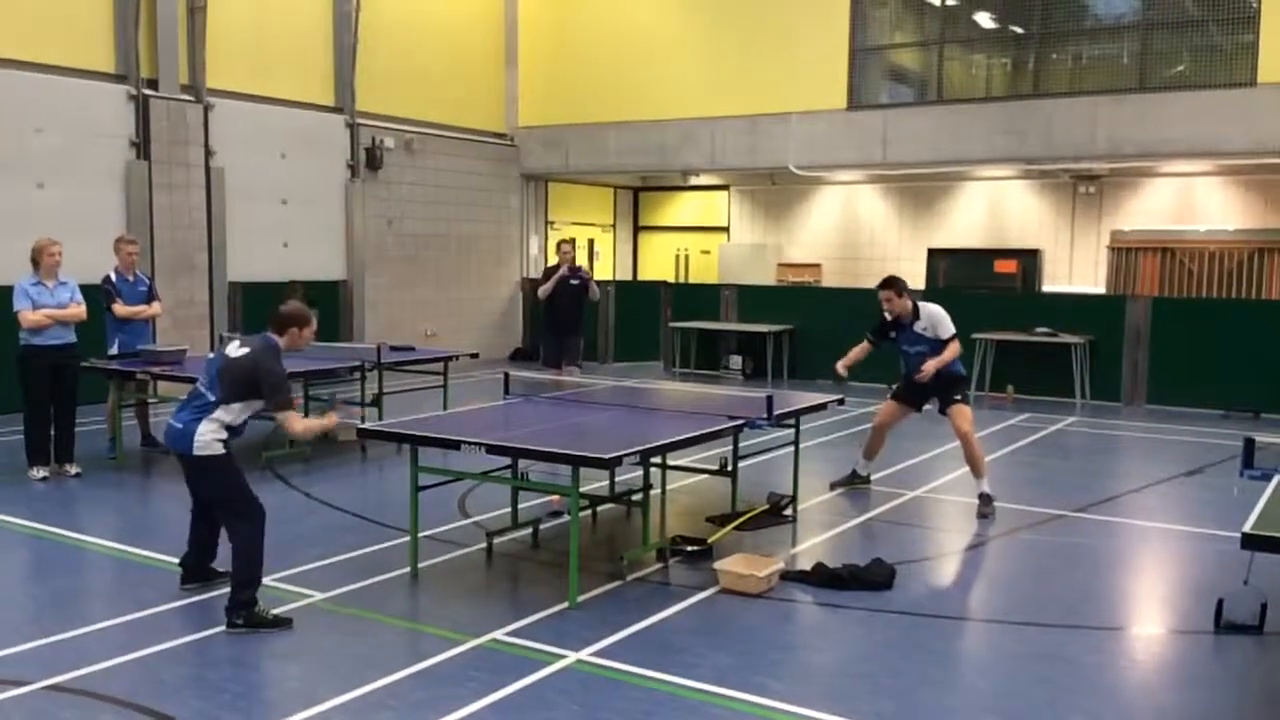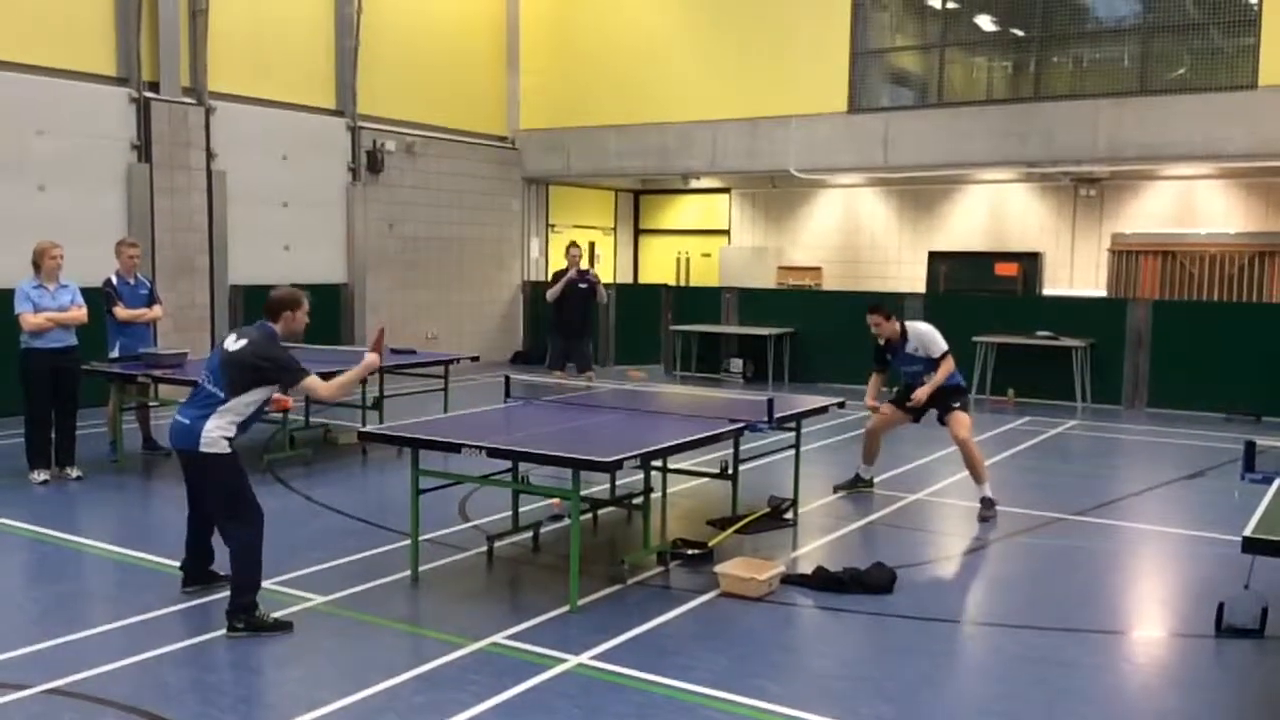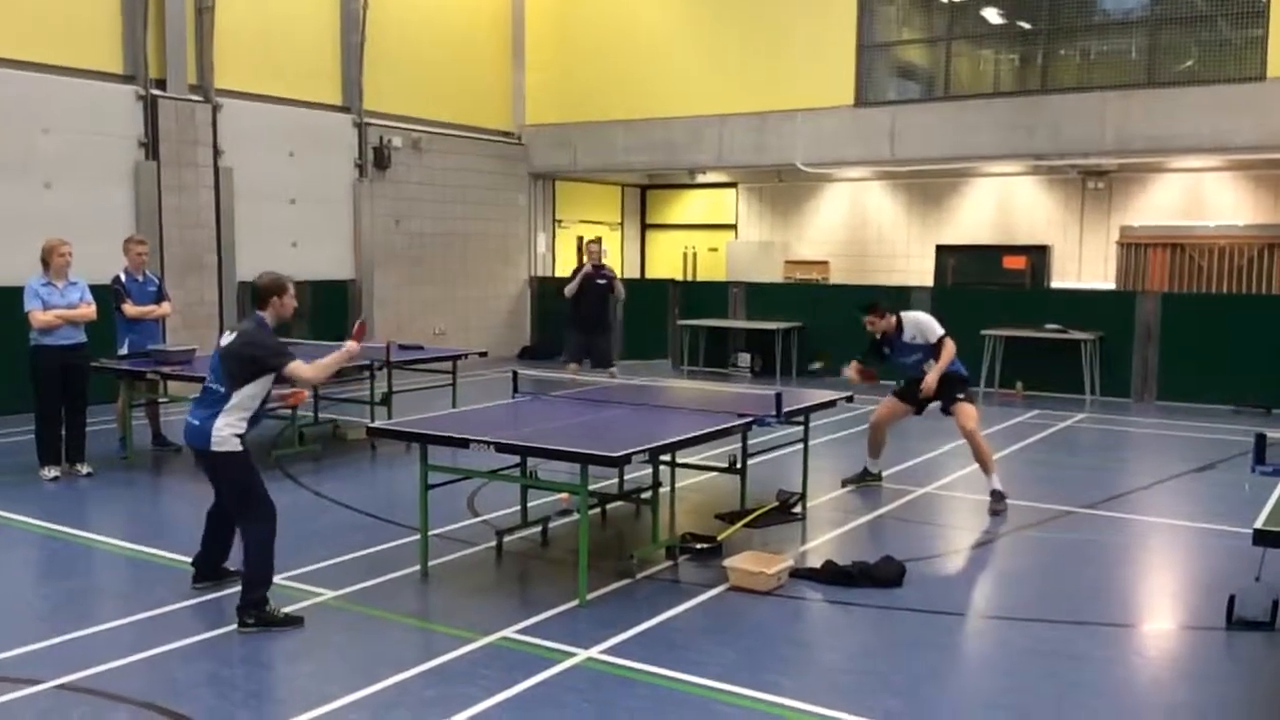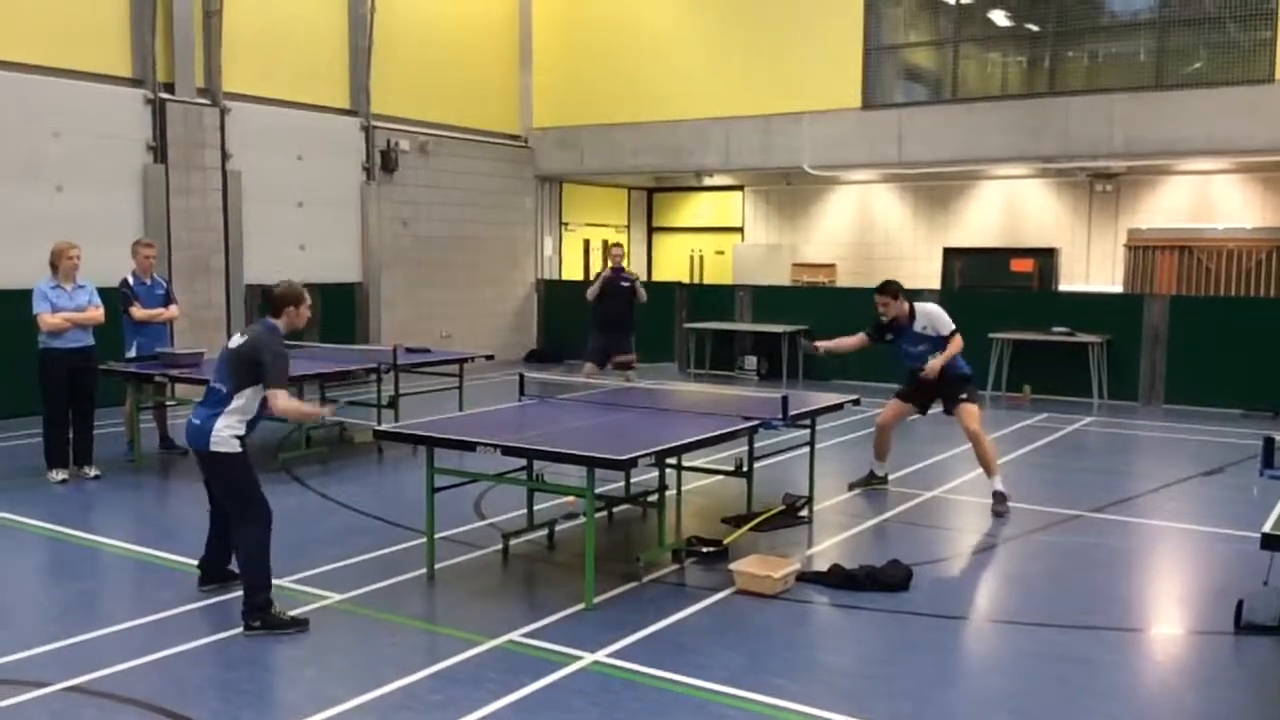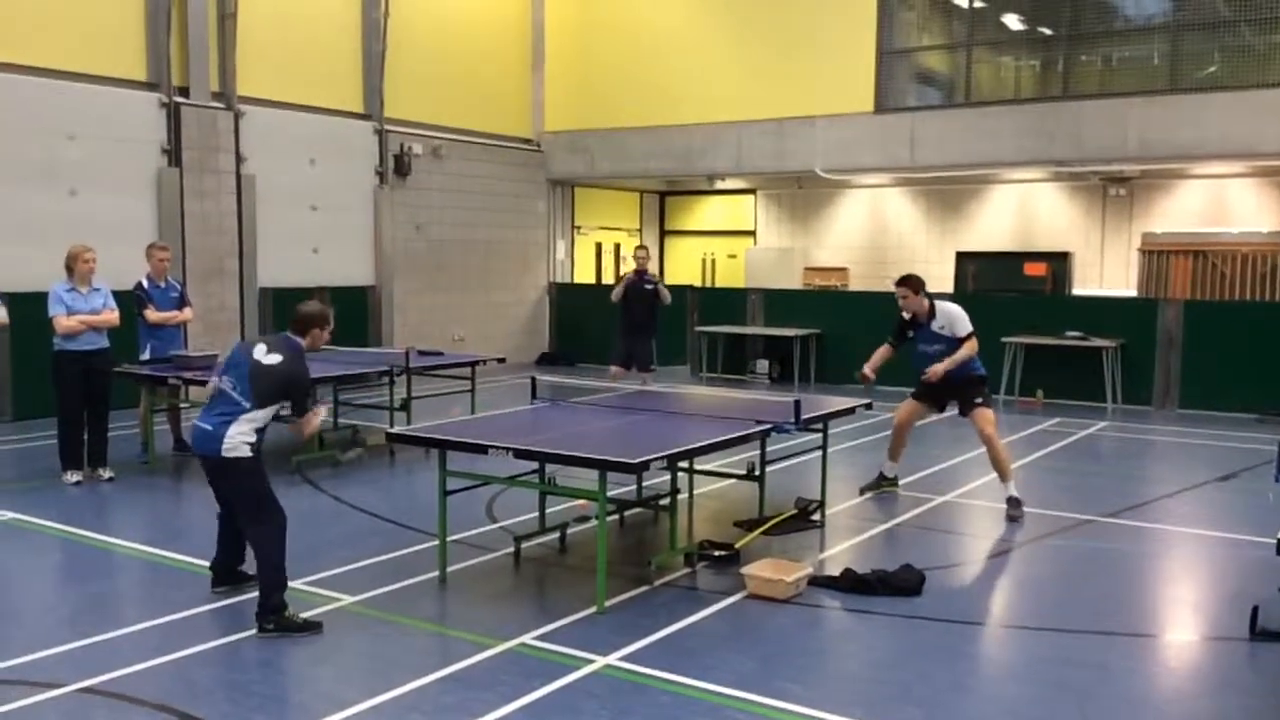
dt=0.2s
person 1, frame 1
left shoulder: (245, 344)
right shoulder: (268, 364)
right elbow: (296, 429)
left wrist: (272, 404)
right wrist: (326, 424)
left hip: (181, 431)
right hip: (202, 441)
left knee: (208, 503)
right knee: (247, 516)
left ankle: (195, 570)
right ankle: (242, 610)
person 1, frame 2
left shoulder: (241, 335)
right shoulder: (269, 352)
right elbow: (325, 392)
left wrist: (265, 397)
right wrist: (364, 367)
left hip: (185, 428)
right hip: (208, 440)
left knee: (203, 506)
right knee: (245, 519)
left ankle: (195, 573)
right ankle: (243, 615)
person 1, frame 3
left shoulder: (242, 331)
right shoulder: (260, 339)
right elbow: (310, 375)
left wrist: (271, 395)
right wrist: (345, 353)
left hip: (199, 428)
right hip: (220, 438)
left knee: (227, 502)
right knee: (258, 514)
left ankle: (207, 569)
right ankle: (253, 609)
person 1, frame 4
left shoulder: (251, 335)
right shoulder: (270, 346)
right elbow: (281, 406)
left wrist: (268, 401)
right wrist: (316, 412)
left hip: (203, 429)
right hip: (221, 439)
left knee: (226, 505)
right knee: (254, 516)
left ankle: (213, 571)
right ankle: (258, 612)
person 1, frame 5
left shoulder: (253, 345)
right shoulder: (296, 370)
left elbow: (214, 386)
right elbow: (305, 429)
right wrist: (319, 416)
left hip: (204, 434)
right hip: (231, 445)
left knee: (234, 507)
right knee: (268, 521)
left ankle: (226, 573)
right ankle: (272, 614)
person 2, frame 1
left shoulder: (70, 285)
right shoulder: (23, 287)
left elbow: (81, 314)
right elbow: (27, 321)
left wrist: (48, 312)
right wrist: (65, 315)
left hip: (67, 351)
right hip: (35, 353)
left knee: (67, 407)
right knee: (37, 409)
left ankle: (66, 460)
right ankle: (38, 463)
person 2, frame 2
left shoulder: (71, 287)
right shoulder: (25, 290)
left elbow: (82, 317)
right elbow: (28, 324)
left wrist: (49, 315)
right wrist: (66, 318)
left hip: (68, 354)
right hip: (36, 356)
left knee: (68, 410)
right knee: (38, 412)
left ankle: (67, 463)
right ankle: (39, 466)
person 2, frame 3
left shoulder: (80, 285)
right shoulder: (34, 287)
left elbow: (91, 314)
right elbow: (38, 321)
left wrist: (58, 312)
right wrist: (75, 315)
left hip: (77, 351)
right hip: (46, 353)
left knee: (77, 407)
right knee: (48, 409)
left ankle: (77, 459)
right ankle: (49, 463)
person 2, frame 4
left shoulder: (88, 288)
right shoulder: (42, 290)
left elbow: (99, 317)
right elbow: (47, 324)
left wrist: (66, 315)
right wrist: (83, 319)
left hip: (85, 354)
right hip: (54, 356)
left knee: (85, 409)
right knee: (56, 412)
left ankle: (85, 462)
right ankle: (57, 466)
person 2, frame 5
left shoulder: (103, 290)
right shoulder: (58, 292)
left elbow: (114, 319)
right elbow: (62, 326)
left wrist: (81, 318)
right wrist: (98, 321)
left hip: (99, 356)
right hip: (69, 358)
left knee: (99, 412)
right knee: (71, 414)
left ankle: (99, 464)
right ankle: (71, 467)
person 3, frame 1
left shoulder: (933, 313)
right shoulder: (888, 322)
left elbow: (955, 346)
right elbow: (865, 346)
left wrist: (935, 364)
right wrist: (844, 362)
left hip: (949, 376)
right hip: (915, 378)
left knee: (964, 431)
right knee: (879, 423)
left ankle: (985, 493)
right ankle: (861, 473)
person 3, frame 2
left shoulder: (923, 332)
right shoulder: (883, 345)
left elbow: (949, 364)
right elbow: (879, 374)
left wrist: (928, 389)
right wrist: (870, 398)
left hip: (947, 388)
right hip: (914, 390)
left knee: (962, 437)
right knee: (873, 428)
left ankle: (986, 498)
right ankle: (864, 477)
person 3, frame 3
left shoulder: (919, 320)
right shoulder: (880, 340)
left elbow: (949, 346)
right elbow: (859, 366)
left wrist: (935, 375)
right wrist: (851, 372)
left hip: (950, 378)
right hip: (917, 381)
left knee: (970, 428)
right knee: (877, 421)
left ankle: (996, 491)
right ankle: (872, 471)
person 3, frame 4
left shoulder: (931, 312)
right shoulder: (887, 325)
left elbow: (957, 341)
right elbow: (858, 341)
left wrist: (939, 361)
right wrist: (825, 345)
left hip: (953, 376)
right hip: (921, 378)
left knee: (973, 429)
right knee: (883, 423)
left ankle: (998, 491)
right ankle: (878, 474)
person 3, frame 5
left shoulder: (951, 311)
right shoulder: (907, 321)
left elbow: (972, 345)
right elbow: (889, 347)
left wrist: (945, 365)
right wrist: (869, 367)
left hip: (969, 377)
right hip: (935, 379)
left knee: (988, 433)
right knee: (900, 422)
left ankle: (1012, 496)
right ankle: (888, 476)
person 4, frame 1
left shoulder: (146, 281)
right shoulder: (109, 282)
left elbow: (156, 310)
right elbow: (119, 311)
left wrist: (130, 312)
right wrist: (143, 308)
left hip: (144, 347)
right hip: (120, 348)
left knee: (142, 393)
right knee: (116, 395)
left ankle: (146, 437)
right ankle: (113, 441)
person 4, frame 2
left shoulder: (147, 284)
right shoulder: (110, 284)
left elbow: (158, 313)
right elbow: (120, 314)
left wrist: (131, 314)
right wrist: (144, 311)
left hip: (145, 350)
right hip: (121, 351)
left knee: (143, 397)
right knee: (117, 398)
left ankle: (148, 440)
right ankle: (114, 444)
person 4, frame 3
left shoulder: (155, 281)
right shoulder: (119, 282)
left elbow: (166, 310)
right elbow: (129, 311)
left wrist: (140, 312)
right wrist: (152, 308)
left hip: (154, 347)
right hip: (130, 348)
left knee: (152, 393)
right knee: (127, 395)
left ankle: (157, 437)
right ankle: (124, 441)
person 4, frame 4
left shoulder: (163, 284)
right shoulder: (127, 285)
left elbow: (174, 313)
right elbow: (137, 314)
left wrist: (148, 315)
right wrist: (160, 310)
left hip: (162, 350)
right hip: (138, 351)
left knee: (160, 396)
right knee: (134, 398)
left ankle: (165, 439)
right ankle: (131, 443)
person 4, frame 5
left shoulder: (177, 287)
right shoulder: (141, 288)
left elbow: (188, 315)
right elbow: (151, 317)
left wrist: (162, 317)
right wrist: (174, 313)
left hip: (176, 352)
right hip: (152, 353)
left knee: (174, 399)
left ankle: (178, 441)
right ankle: (145, 446)
